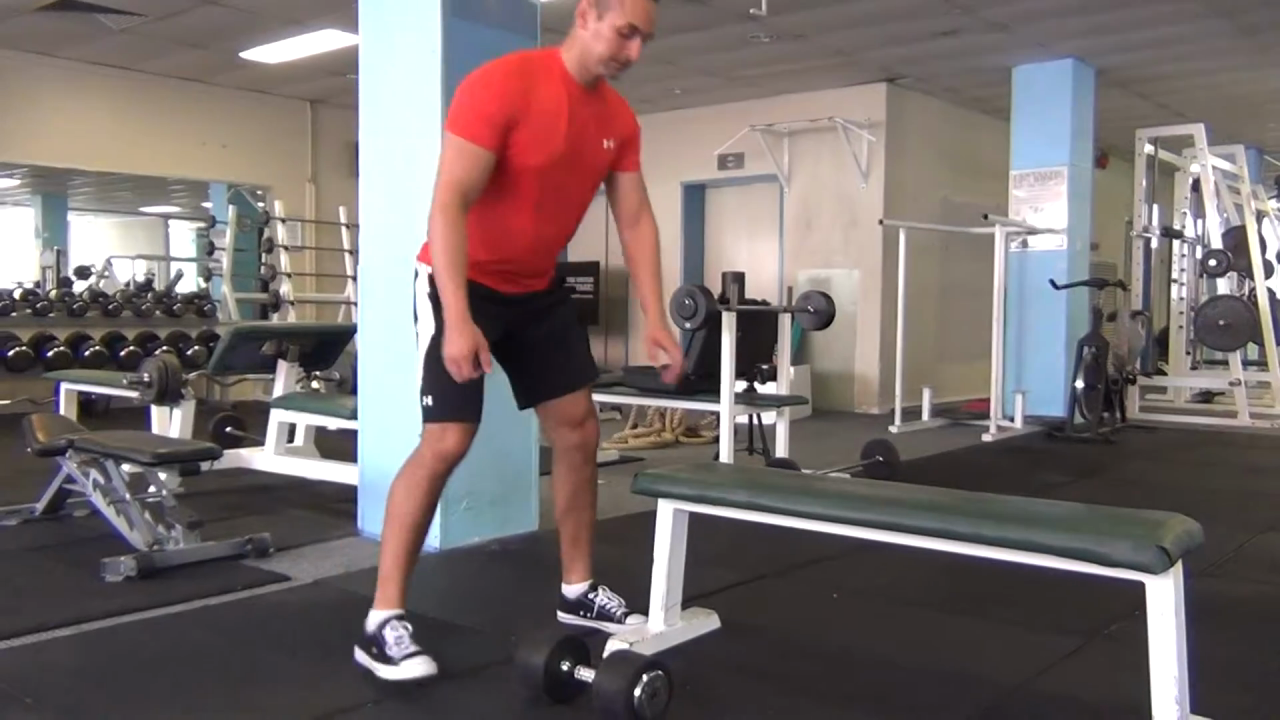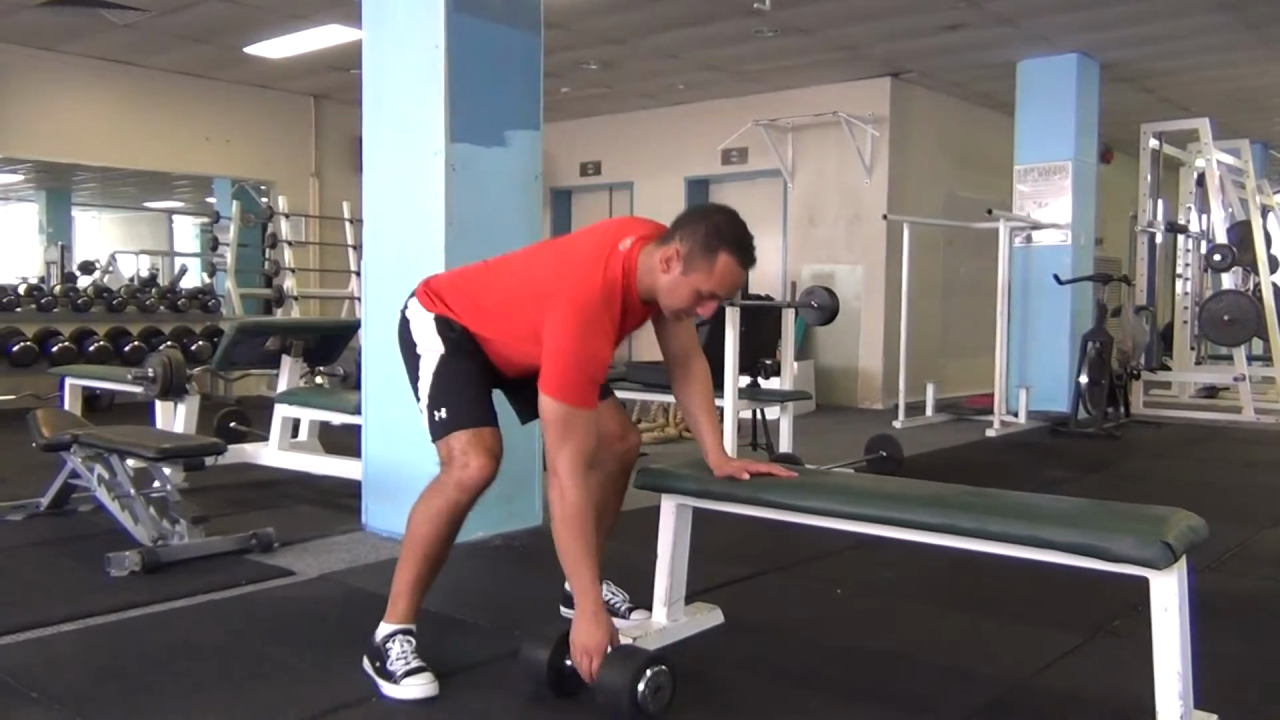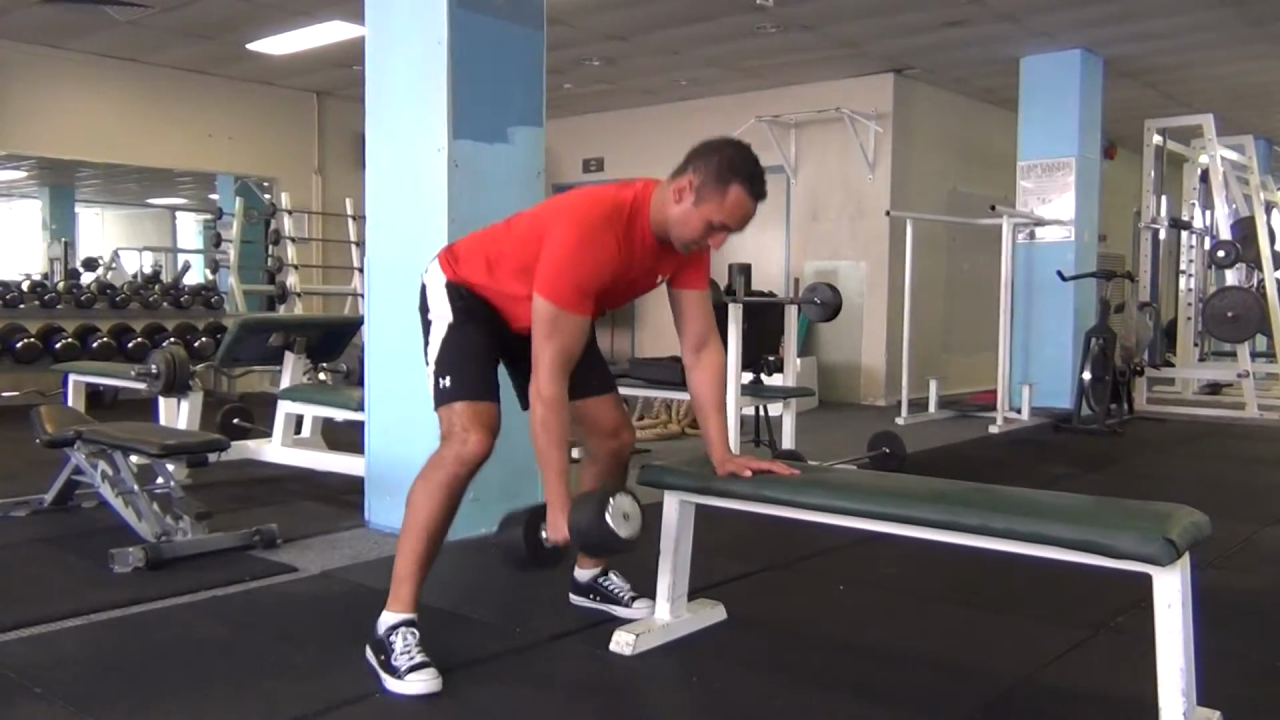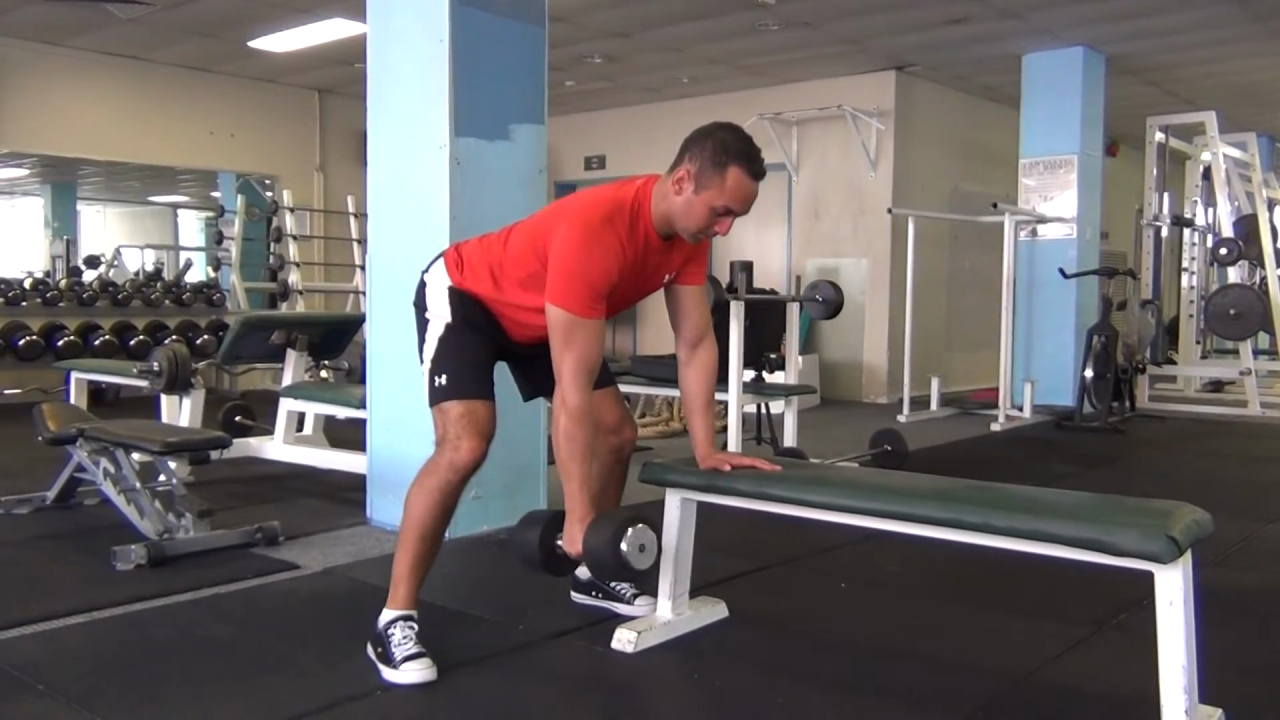
dt=0.7s
person 1, frame 1
left shoulder: (618, 118)
right shoulder: (500, 86)
left elbow: (637, 218)
right elbow: (449, 206)
left wrist: (655, 316)
right wrist: (459, 320)
left hip: (533, 289)
right hip: (463, 282)
left knee: (579, 430)
right knee: (448, 441)
left ankle: (578, 589)
right ankle: (384, 617)
person 1, frame 2
left shoulder: (661, 262)
right shoulder: (584, 306)
left elbow: (686, 365)
right elbow: (565, 475)
left wrist: (717, 457)
right wrist: (593, 611)
left hip: (518, 333)
right hip: (445, 322)
left knee: (619, 442)
right knee: (473, 464)
left ankle: (579, 590)
right ankle: (392, 633)
person 1, frame 3
left shoulder: (688, 239)
right shoulder: (588, 227)
left elbow: (702, 345)
right elbow: (548, 379)
left wrist: (722, 453)
right wrist: (558, 506)
left hip: (554, 319)
right hip: (464, 291)
left knee: (614, 434)
right knee: (467, 444)
left ankle: (589, 575)
right ankle: (394, 625)
person 1, frame 4
left shoulder: (689, 233)
right shoulder: (593, 231)
left elbow: (695, 343)
right elbow: (574, 388)
left wrist: (706, 449)
right wrist: (577, 516)
left hip: (542, 316)
right hip: (462, 295)
left knee: (616, 434)
right knee: (465, 446)
left ankle: (591, 575)
right ankle: (395, 619)
